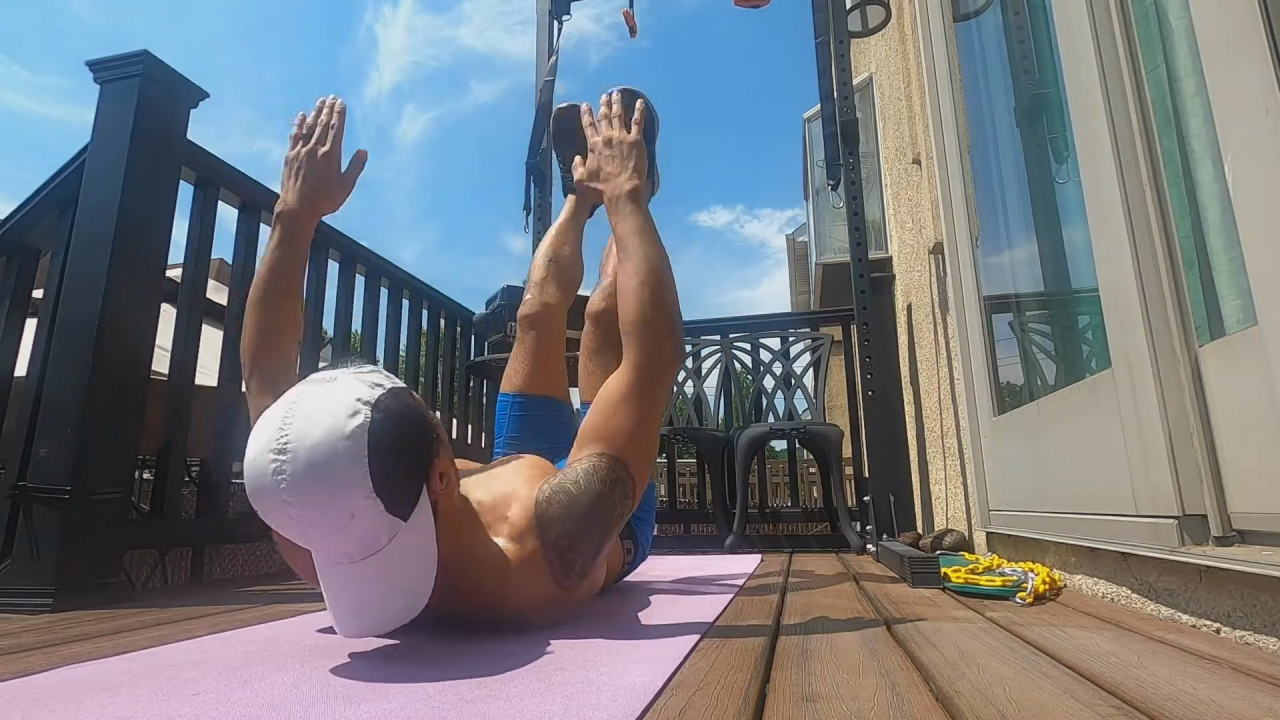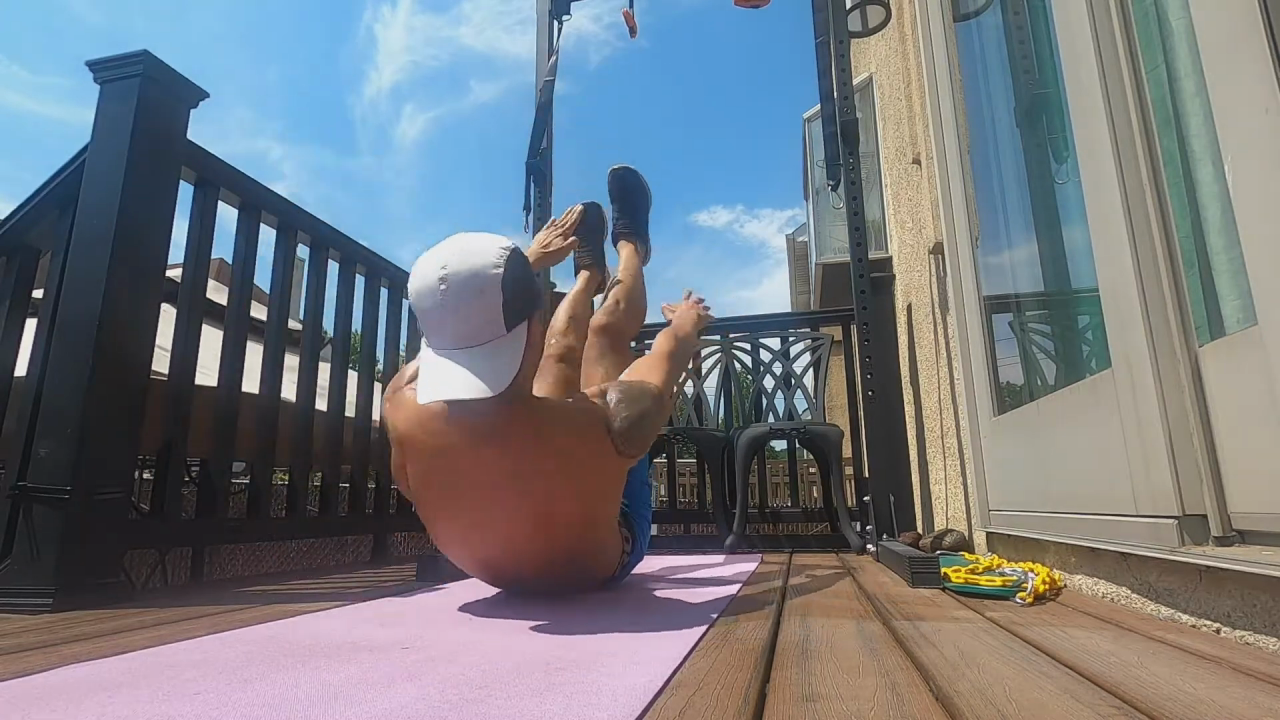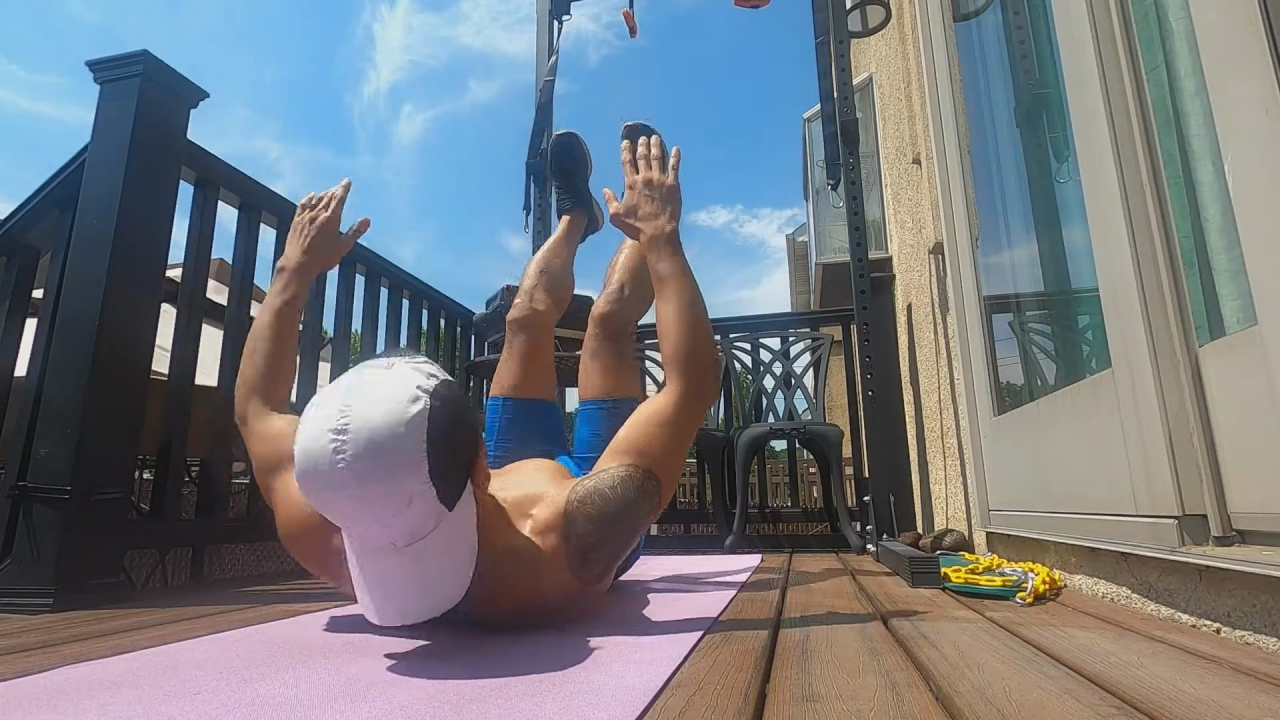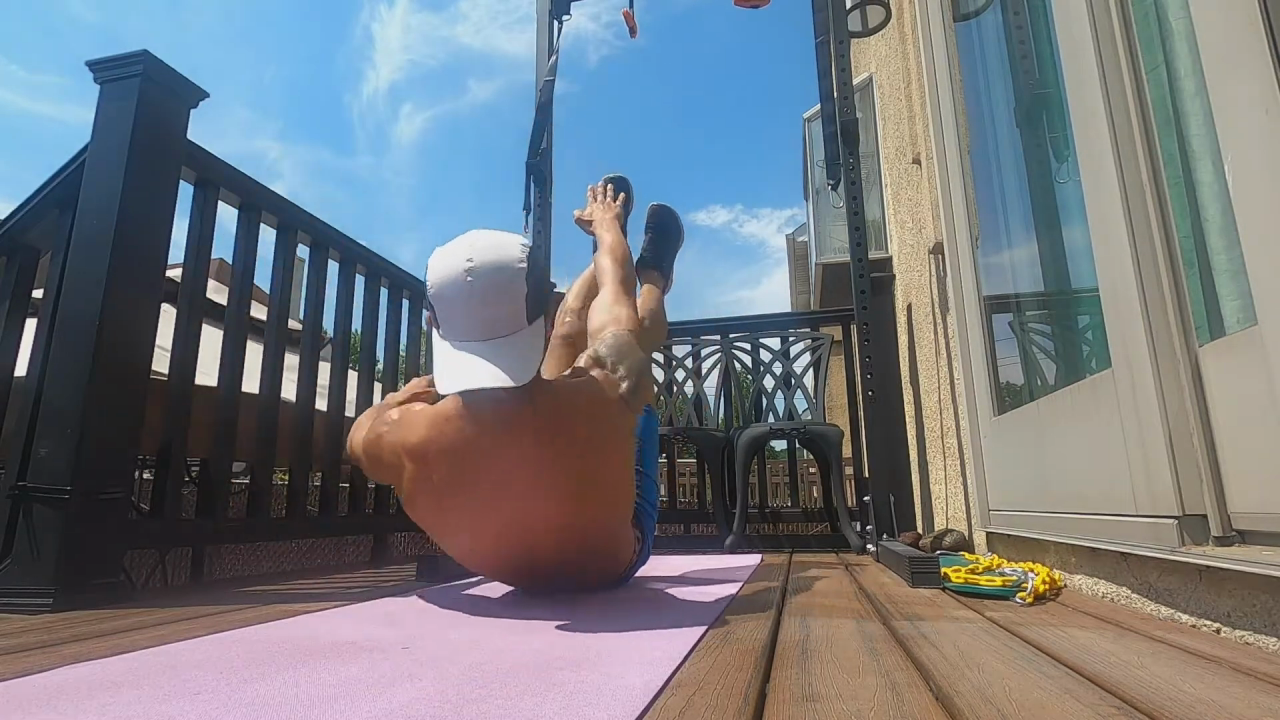
dt=0.7s
person 1, frame 1
left shoulder: (308, 542)
right shoulder: (553, 550)
left elbow: (264, 370)
right elbow: (652, 355)
left wrist: (292, 219)
right wrist: (631, 199)
left hip: (507, 504)
right hip: (604, 548)
left knee: (538, 311)
right knee: (606, 312)
left ankle: (582, 197)
right ankle: (620, 195)
person 1, frame 2
left shoulder: (404, 402)
right shoulder: (601, 423)
left elbow: (465, 310)
right elbow: (663, 362)
left wrist: (530, 261)
right wrist: (682, 328)
right hip: (601, 561)
left knee: (563, 350)
right knee: (607, 328)
left ankle: (591, 272)
right ankle: (630, 247)
person 1, frame 3
left shoulder: (319, 536)
right shoulder: (572, 547)
left elbow: (256, 403)
right elbow: (697, 377)
left wrist: (293, 271)
right wrist: (663, 234)
left knee: (529, 315)
right knee: (610, 317)
left ankle: (575, 219)
right ankle: (644, 231)
person 1, frame 4
left shoulder: (409, 440)
right shoulder: (600, 394)
left elbow: (358, 440)
right elbow: (616, 293)
left wrist: (407, 393)
right wrist: (607, 228)
left hip: (521, 571)
right hip: (612, 565)
left knee: (571, 328)
right knee: (635, 328)
left ankle: (629, 262)
right ankle: (654, 277)
